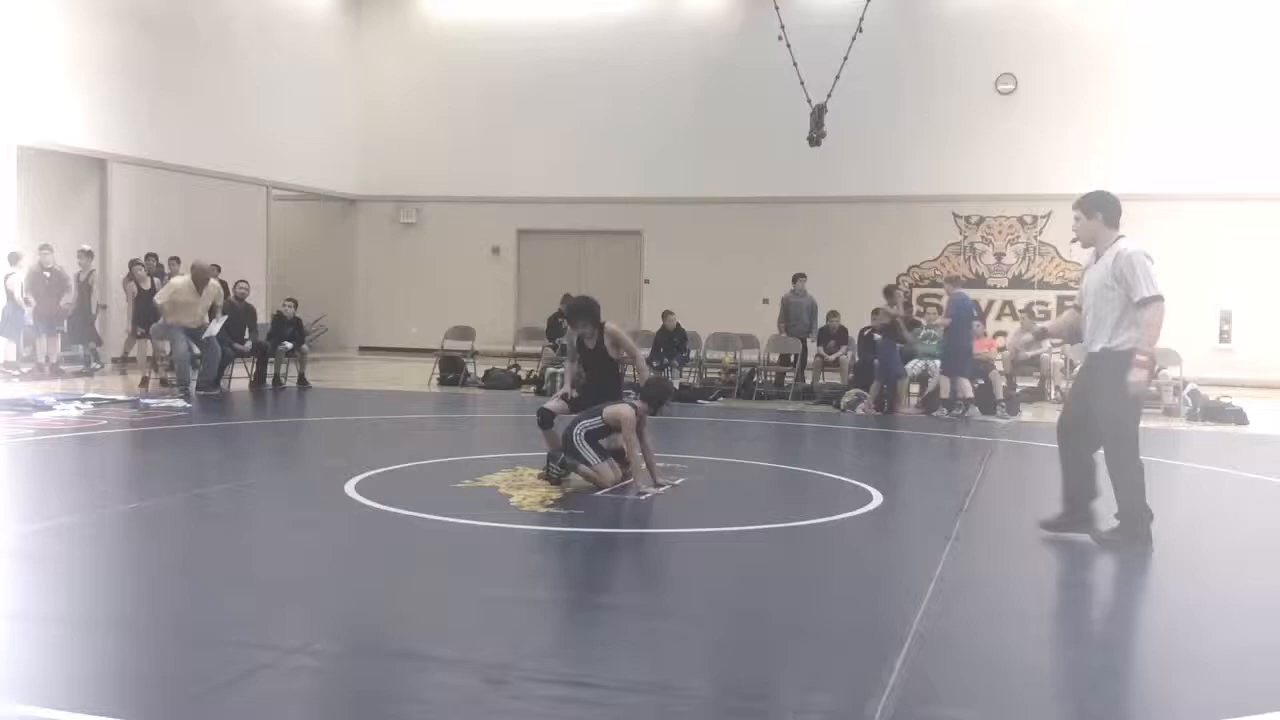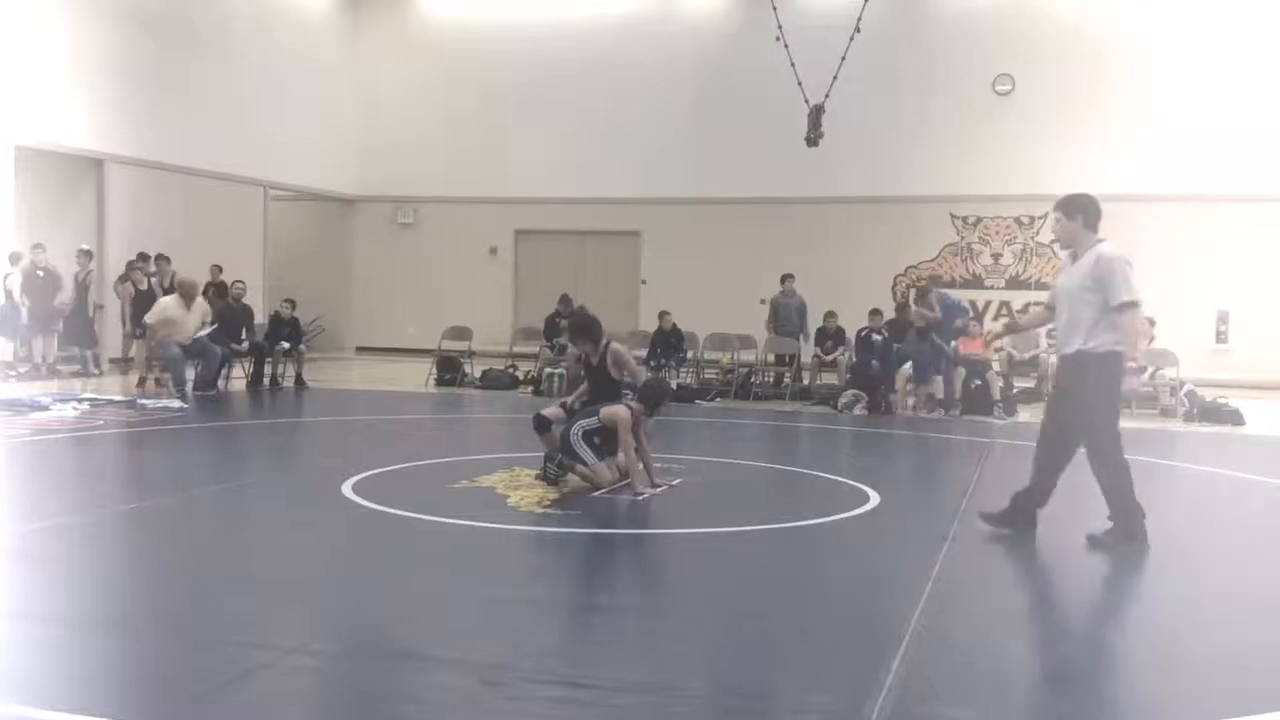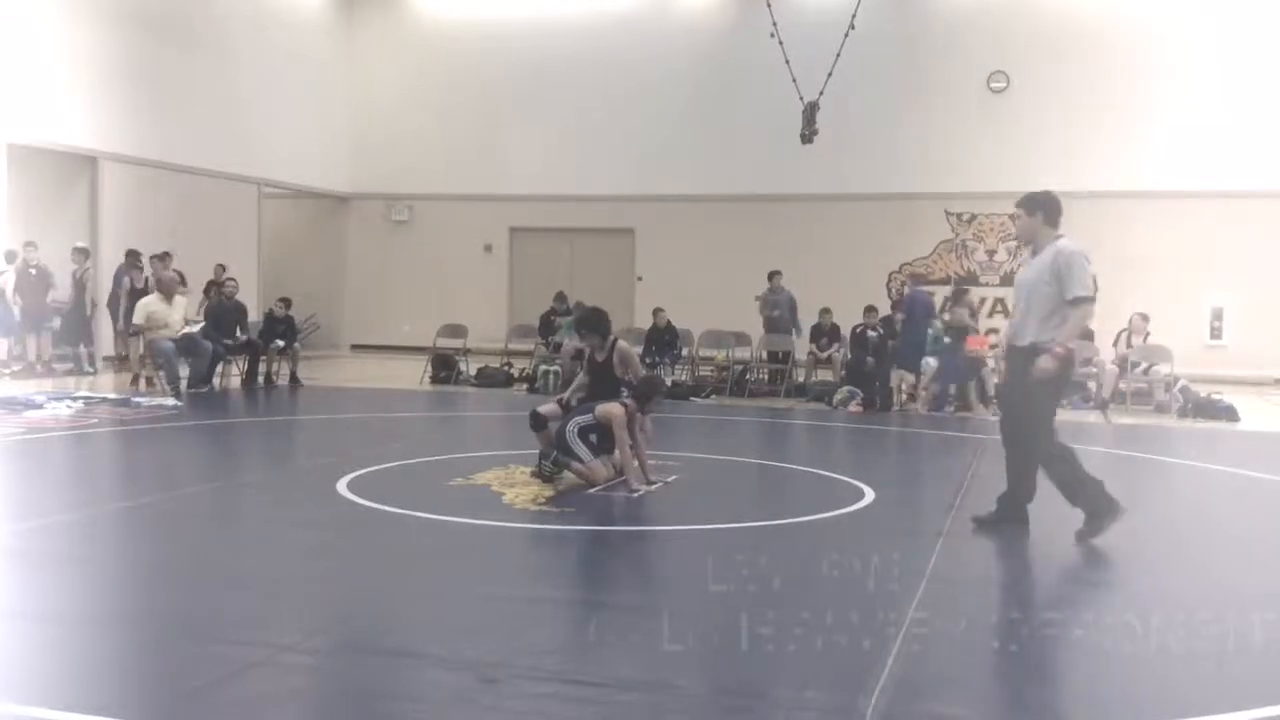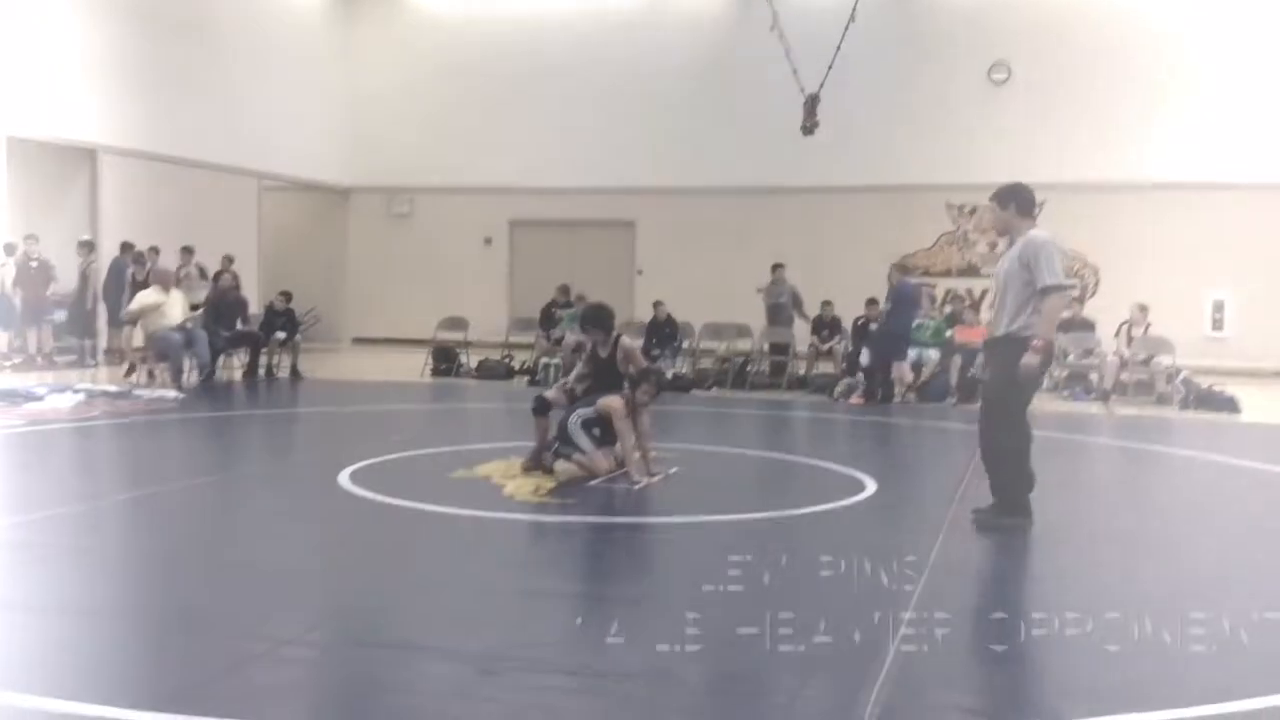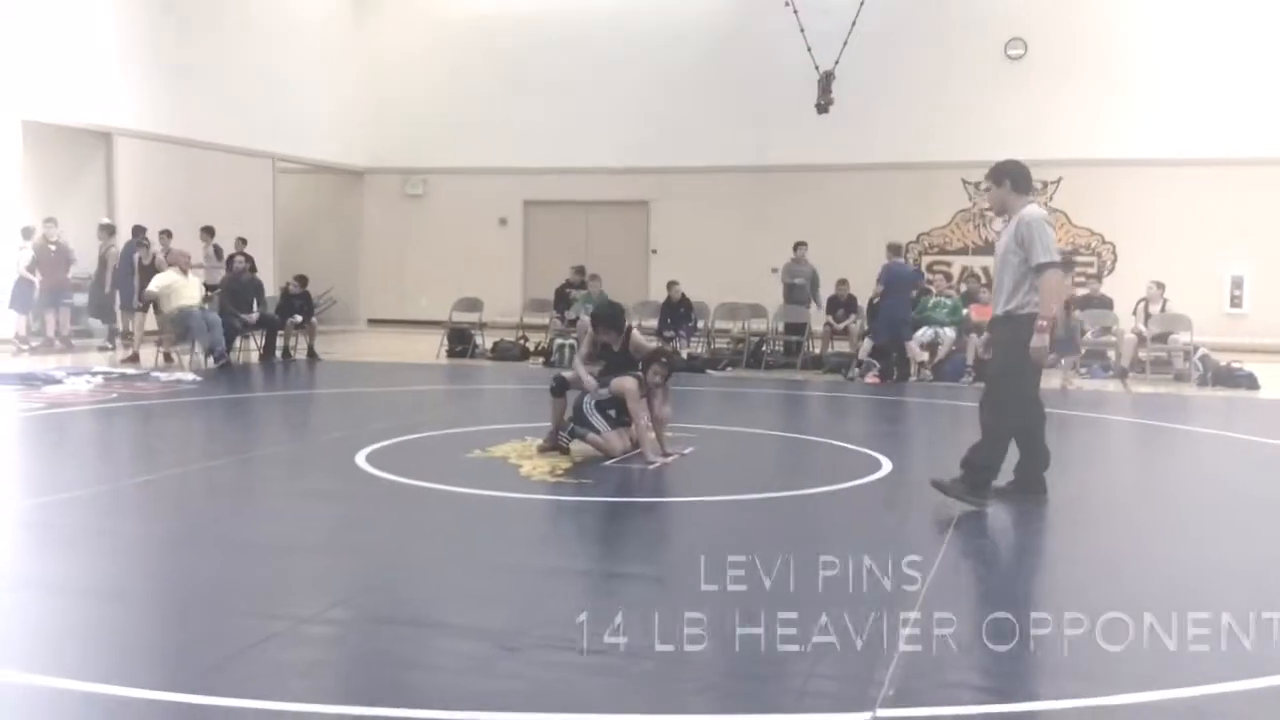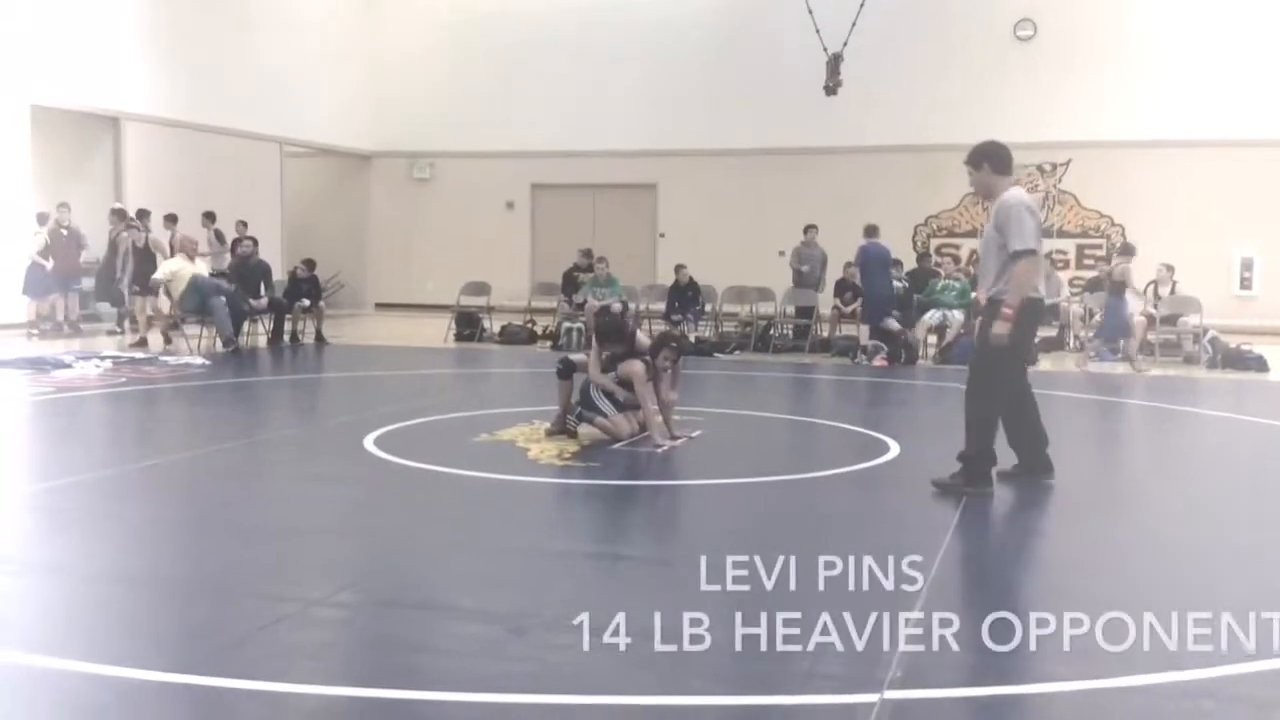
dt=0.3s
person 1, frame 1
left shoulder: (1129, 255)
right shoulder: (1095, 261)
left elbow: (1153, 309)
left wrist: (1142, 363)
right wrist: (1044, 332)
left hip: (1121, 364)
right hip: (1096, 362)
left knee: (1119, 446)
right knee: (1072, 432)
left ankle: (1136, 526)
right ankle: (1077, 512)
person 1, frame 2
left shoulder: (1107, 259)
right shoulder: (1071, 264)
left elbow: (1130, 313)
right elbow: (1053, 310)
left wrist: (1128, 363)
right wrist: (1014, 327)
left hip: (1097, 366)
right hip: (1072, 365)
left knee: (1102, 448)
right knee: (1052, 443)
left ankle: (1129, 527)
right ankle: (1023, 512)
person 1, frame 3
left shoulder: (1066, 253)
right shoulder: (1032, 258)
left elbow: (1082, 307)
left wrist: (1056, 353)
right wrist: (1006, 350)
left hip: (1046, 359)
right hip: (1022, 357)
left knee: (1038, 438)
right knee: (1015, 434)
left ankle: (1098, 505)
right ankle: (1013, 509)
person 1, frame 4
left shoulder: (1038, 243)
right shoulder: (1014, 248)
left elbow: (1056, 296)
left wrist: (1038, 347)
right wrist: (991, 345)
left hip: (1024, 348)
right hip: (1006, 346)
left knee: (996, 423)
right knee: (1007, 425)
left ankle: (1013, 504)
right ankle: (1011, 501)
person 1, frame 5
left shoulder: (1032, 220)
right shoulder: (1015, 223)
left elbow: (1050, 274)
left wrist: (1042, 327)
right wrist: (994, 328)
left hip: (1024, 325)
right hip: (1012, 324)
left knee: (997, 404)
right knee: (1021, 404)
left ankle: (976, 482)
right ankle: (1030, 478)
person 1, frame 6
left shoulder: (1013, 204)
right shoulder: (1004, 204)
left elbow: (1026, 262)
left wrist: (1004, 315)
right wrist: (996, 310)
left hip: (1009, 308)
right hip: (1006, 307)
left knee: (983, 390)
right knee: (1011, 389)
left ankle: (975, 473)
right ankle: (1034, 461)
